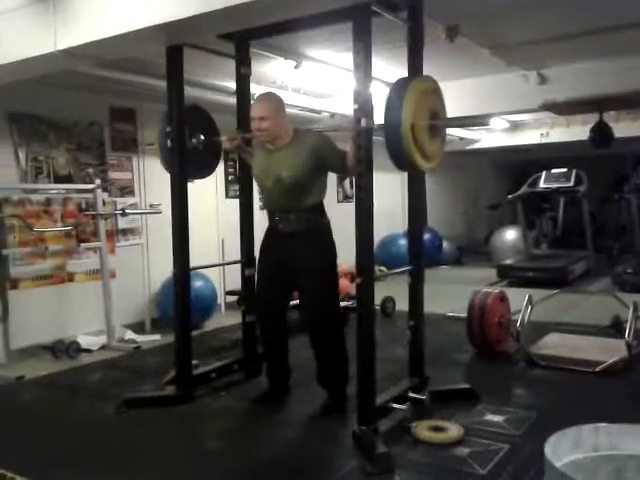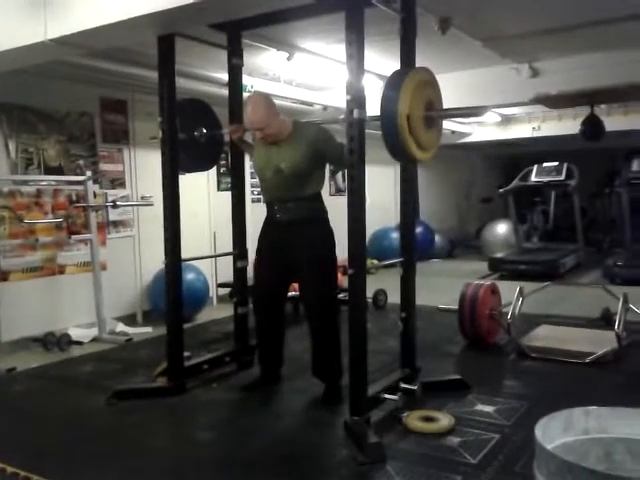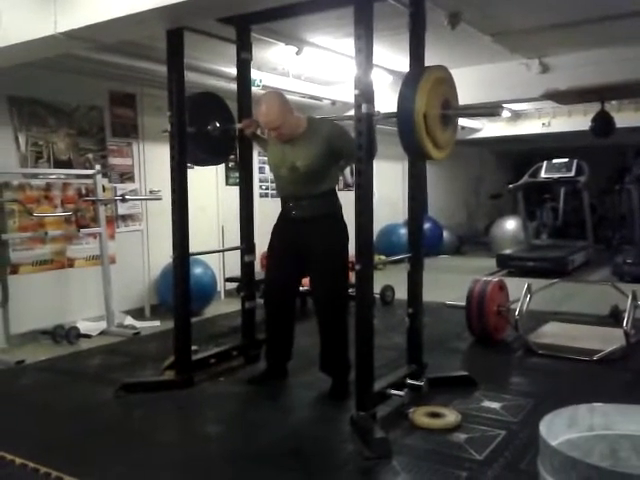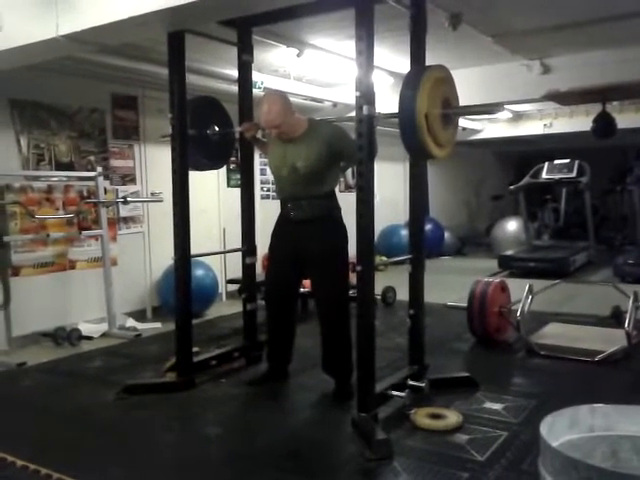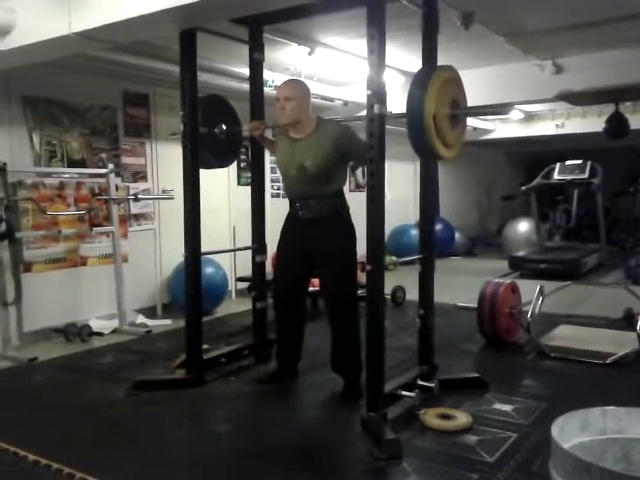
dt=1s
person 1, frame 1
left shoulder: (314, 143)
right shoulder: (259, 146)
left elbow: (348, 169)
left wrist: (356, 144)
right wrist: (239, 149)
left hip: (311, 236)
right hip: (275, 235)
left knee: (320, 318)
right knee: (268, 314)
left ankle: (336, 390)
right ankle: (278, 383)
person 1, frame 2
left shoulder: (311, 135)
right shoulder: (259, 140)
left elbow: (346, 161)
right wrist: (240, 142)
left hip: (310, 225)
right hip: (274, 225)
left knee: (320, 306)
right knee: (264, 301)
left ankle: (331, 379)
right ankle: (269, 371)
person 1, frame 3
left shoulder: (327, 132)
right shoulder: (273, 136)
left elbow: (361, 154)
right wrist: (253, 136)
left hip: (324, 221)
right hip: (288, 220)
left knee: (329, 302)
right knee: (275, 295)
left ankle: (338, 375)
right ankle: (276, 365)
person 1, frame 4
left shoulder: (326, 133)
right shoulder: (273, 136)
left elbow: (360, 155)
left wrist: (334, 171)
right wrist: (252, 139)
left hip: (323, 223)
right hip: (287, 223)
left knee: (331, 303)
right knee: (276, 297)
left ankle: (341, 377)
right ankle: (277, 366)
person 1, frame 5
left shoulder: (335, 133)
right shoulder: (281, 135)
left elbow: (369, 156)
right wrist: (260, 138)
left hip: (331, 222)
right hip: (296, 221)
left knee: (340, 303)
right knee: (284, 296)
left ankle: (351, 377)
right ankle: (286, 364)
